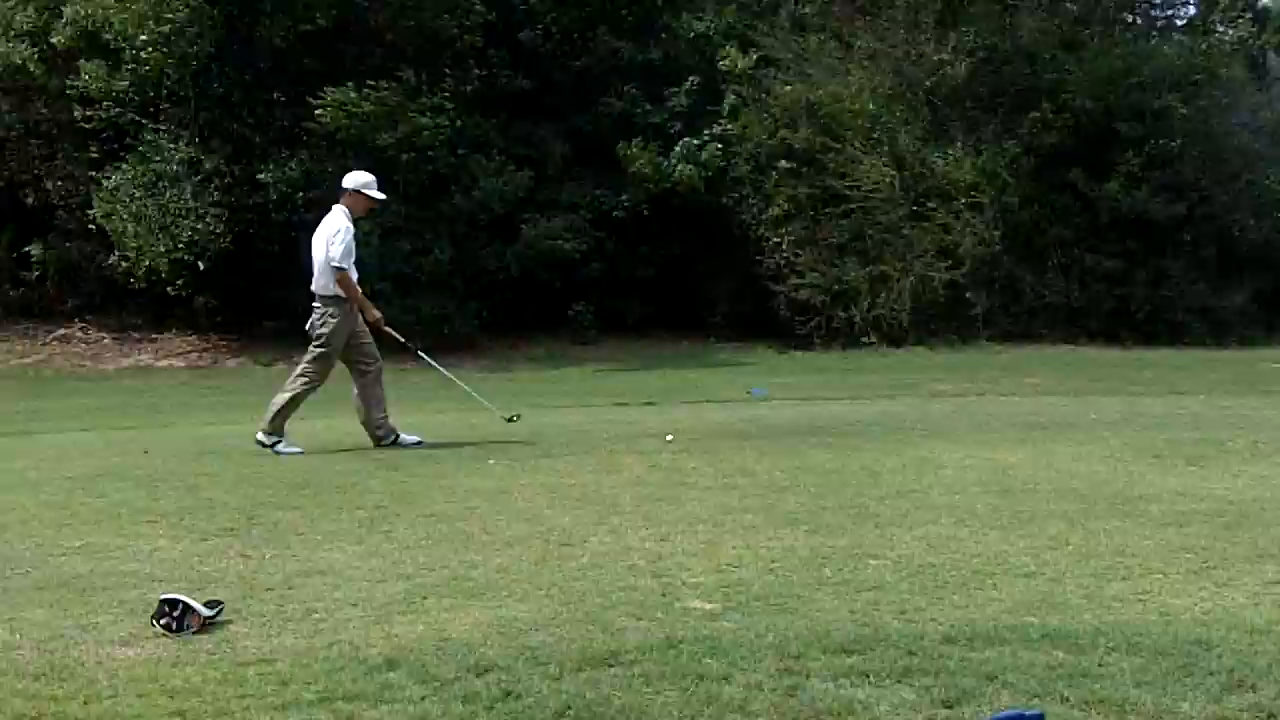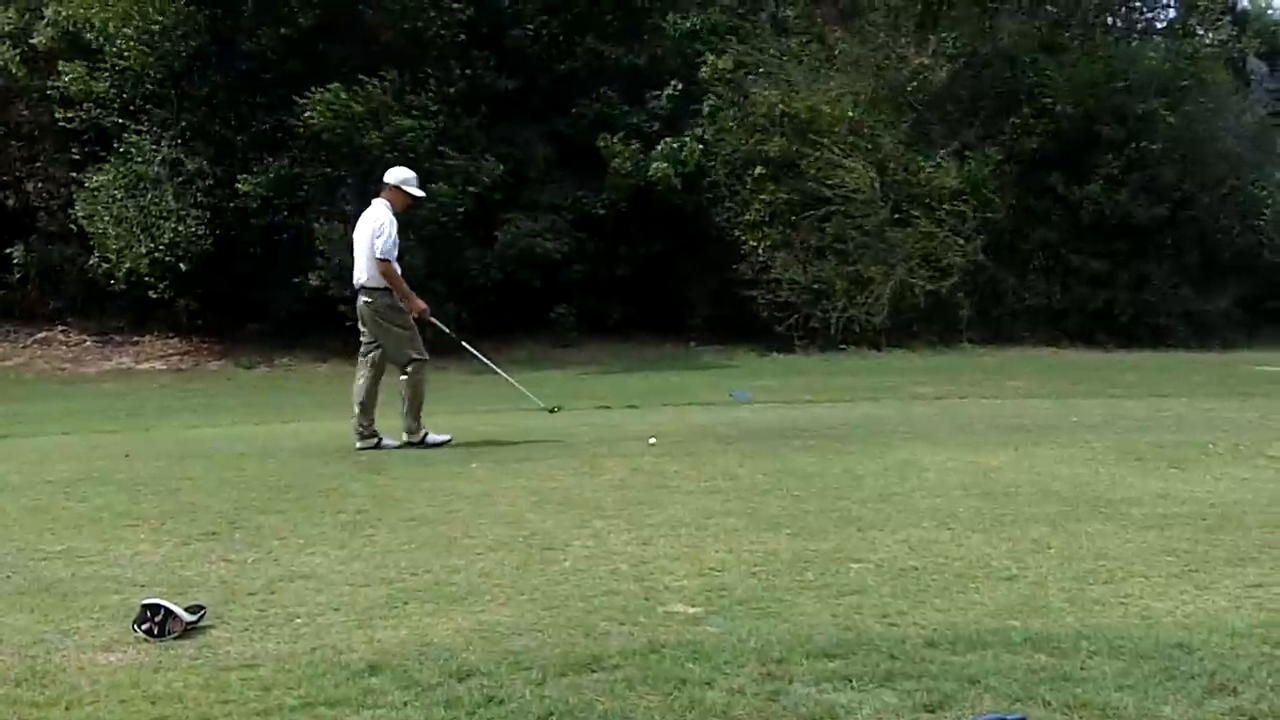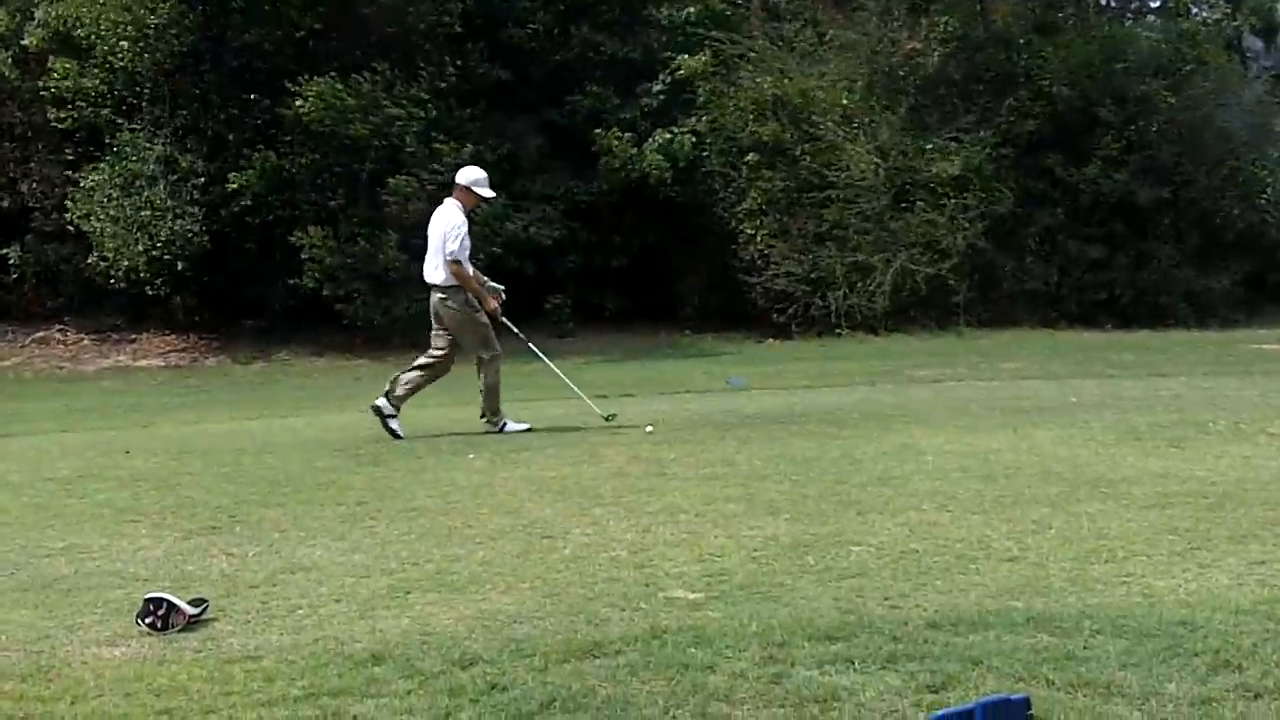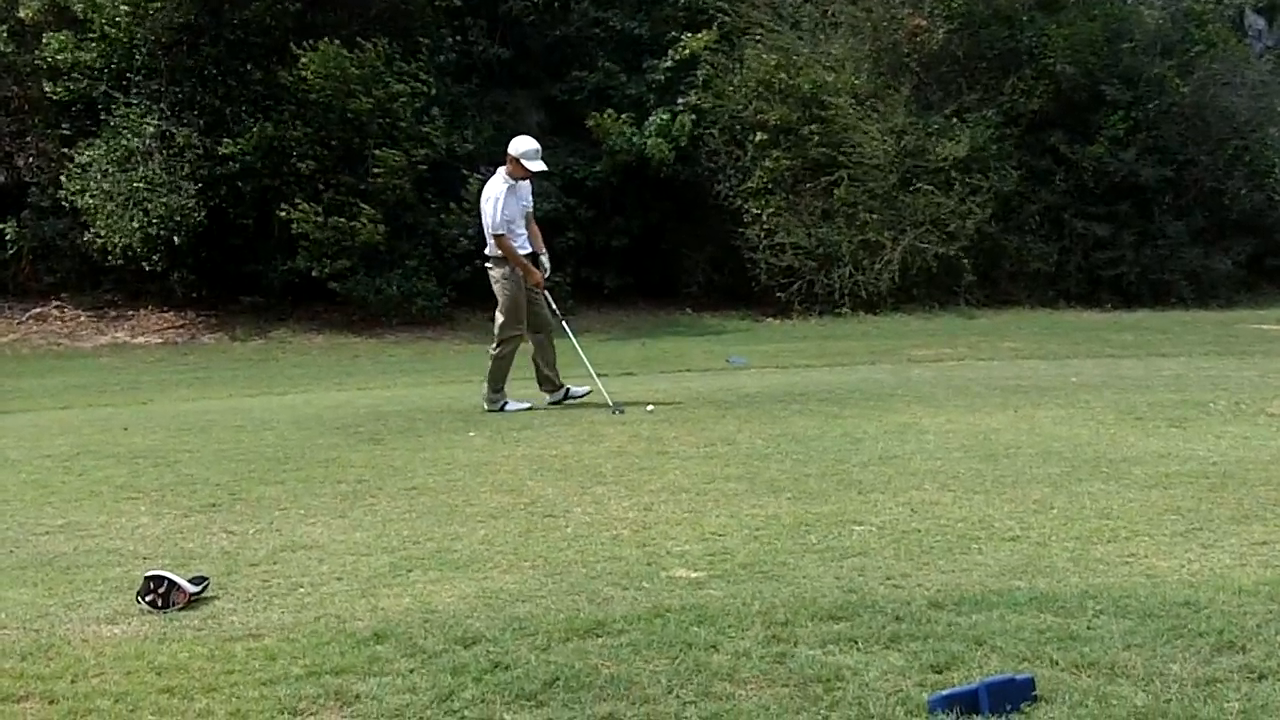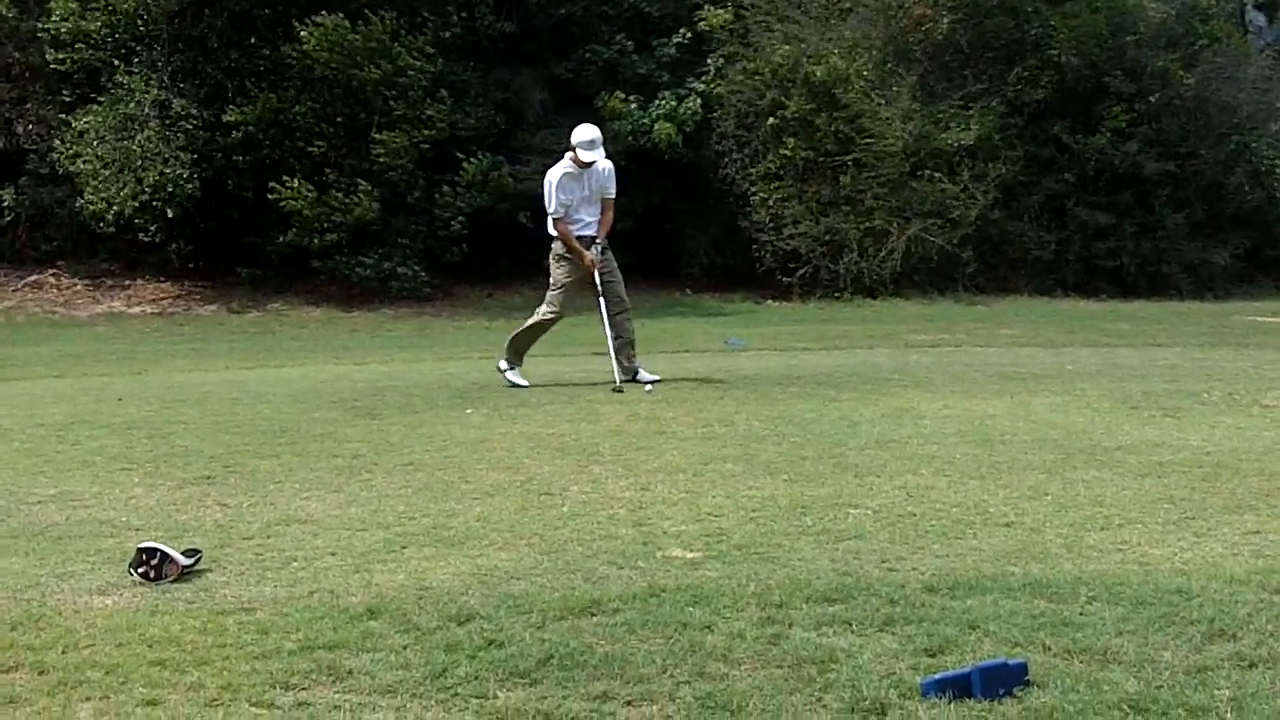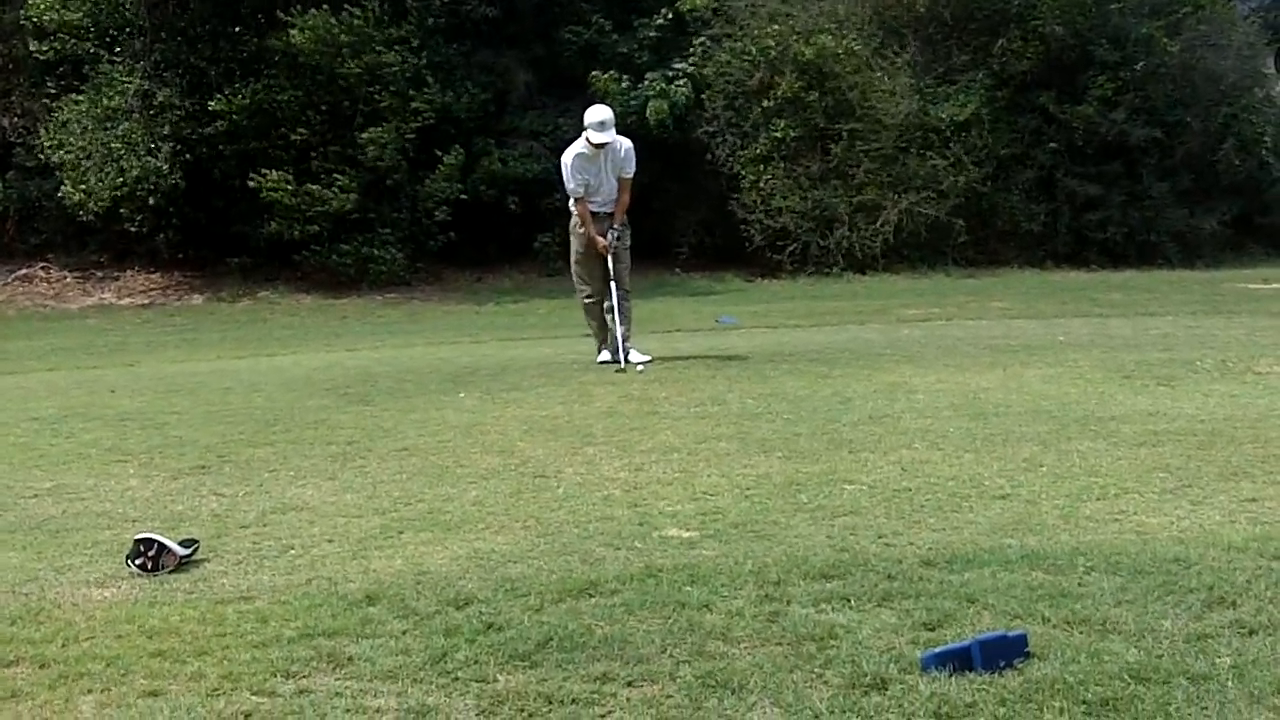
dt=0.4s
person 1, frame 1
left shoulder: (330, 221)
right shoulder: (343, 226)
right elbow: (341, 275)
right wrist: (368, 309)
left hip: (341, 308)
right hip: (336, 308)
left knee: (369, 366)
right knee: (314, 372)
left ankle: (382, 431)
right ankle: (271, 431)
person 1, frame 2
left shoulder: (368, 216)
right shoulder: (385, 219)
right elbow: (384, 267)
left wrist: (404, 296)
right wrist: (410, 299)
left hip: (366, 298)
right hip: (381, 300)
left knee: (371, 366)
right knee: (414, 361)
left ankle: (365, 433)
right ankle: (414, 431)
person 1, frame 3
left shoulder: (443, 213)
right shoulder: (456, 219)
right elbow: (456, 268)
left wrist: (485, 283)
right wrist: (484, 298)
left hip: (442, 296)
right hip: (455, 296)
left knee: (438, 357)
right knee: (488, 354)
left ankle: (389, 402)
right ankle: (493, 420)
person 1, frame 4
left shoulder: (524, 185)
right shoulder: (496, 191)
right elbow: (500, 240)
left wrist: (542, 254)
right wrist: (529, 270)
left hip: (526, 264)
right hip: (507, 267)
left knee: (543, 325)
right knee: (511, 332)
left ankle: (554, 388)
right ankle: (494, 397)
person 1, frame 5
left shoulder: (606, 168)
right shoulder: (556, 176)
left elbow: (608, 210)
right elbow: (558, 222)
left wrist: (599, 242)
right wrist: (581, 253)
left hip: (597, 244)
right hip: (567, 247)
left knee: (619, 305)
right knee: (552, 309)
left ankle: (629, 367)
right ankle: (511, 360)
person 1, frame 6
left shoulder: (624, 147)
right shoulder: (572, 157)
left elbow: (624, 192)
right elbow: (579, 201)
left wrist: (615, 228)
right wrist: (594, 236)
left hip: (615, 219)
right hip: (585, 221)
left knee: (620, 286)
right knee: (590, 290)
left ankle: (623, 345)
right ankle: (604, 345)
